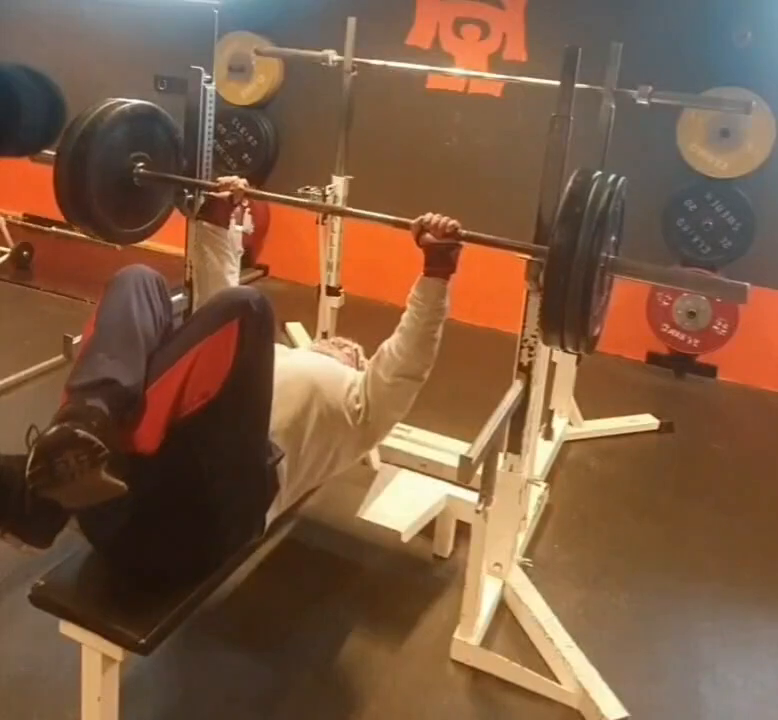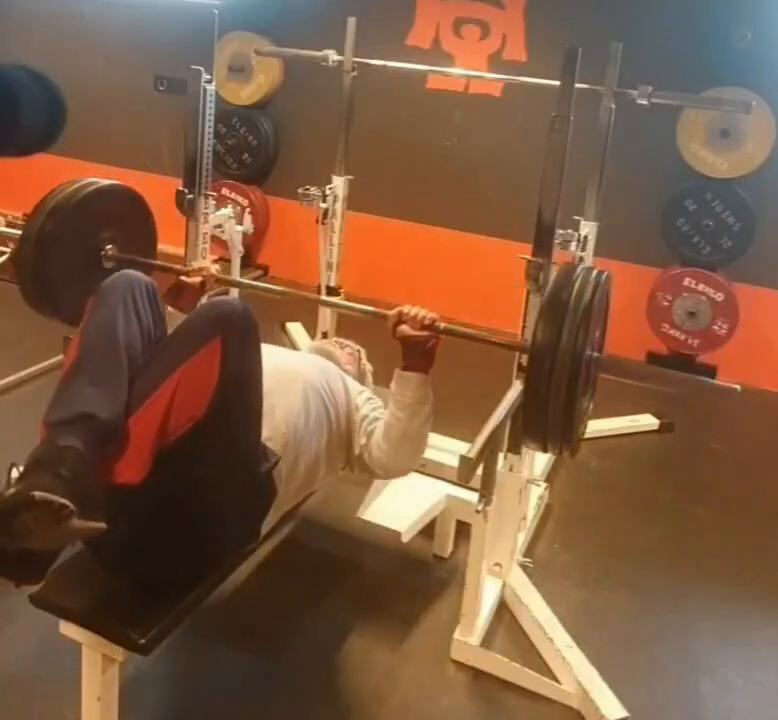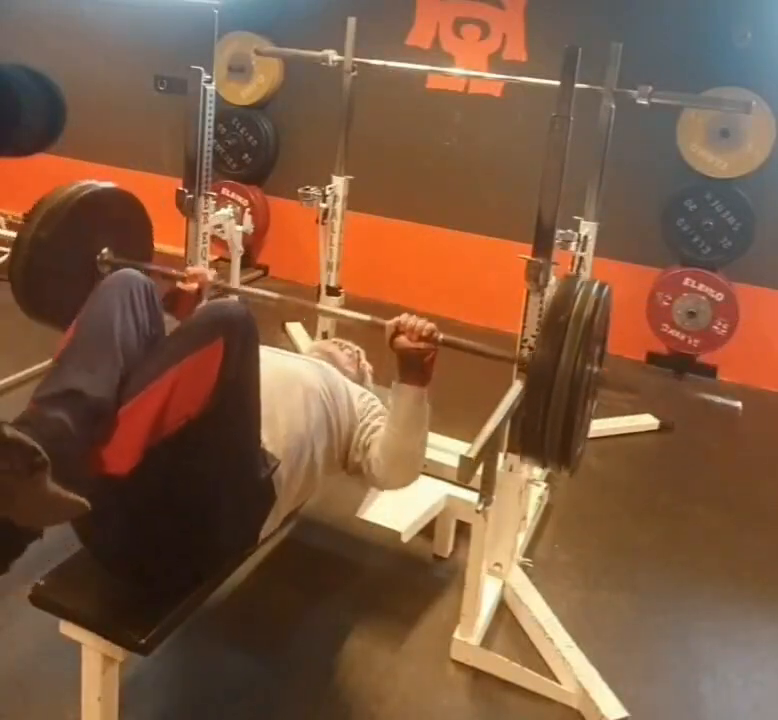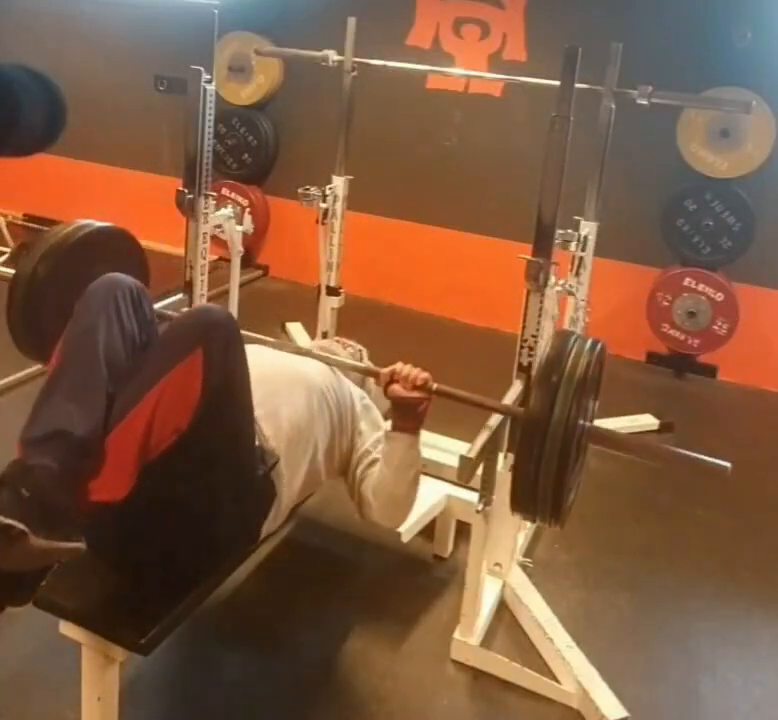
dt=1s
person 1, frame 1
left shoulder: (357, 399)
right shoulder: (278, 361)
left elbow: (409, 361)
right elbow: (212, 309)
left wrist: (436, 271)
left hip: (207, 511)
left knee: (242, 307)
right knee: (138, 281)
right ankle: (78, 448)
person 1, frame 2
left shoulder: (352, 401)
right shoulder: (271, 360)
left elbow: (395, 456)
right elbow: (174, 370)
left wrist: (415, 363)
right wrist: (180, 308)
left hip: (210, 506)
left knee: (226, 319)
right knee: (127, 289)
right ankle: (56, 485)
person 1, frame 3
left shoulder: (353, 405)
right shoulder: (271, 360)
left elbow: (395, 468)
right elbow: (173, 367)
left wrist: (412, 375)
right wrist: (179, 313)
left hip: (207, 508)
left knee: (227, 319)
right knee: (128, 286)
right ankle: (41, 460)
person 1, frame 4
left shoulder: (354, 408)
right shoulder: (259, 361)
left elbow: (387, 507)
right elbow: (169, 388)
left wrist: (406, 420)
right wrist: (177, 341)
left hip: (211, 506)
right hip: (133, 475)
left knee: (210, 325)
right knee: (115, 293)
left ankle: (46, 511)
right ankle: (35, 504)
